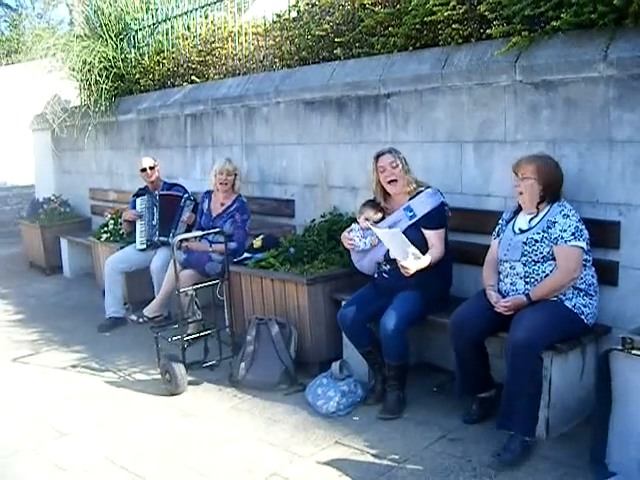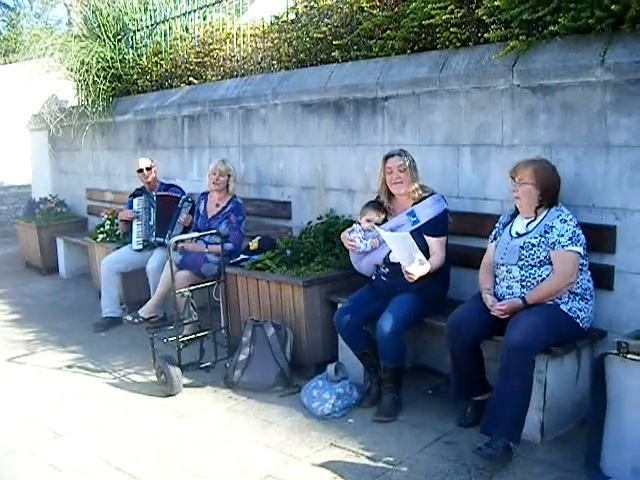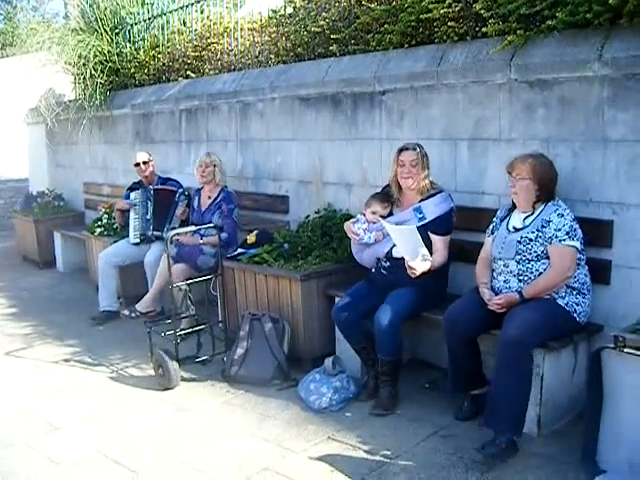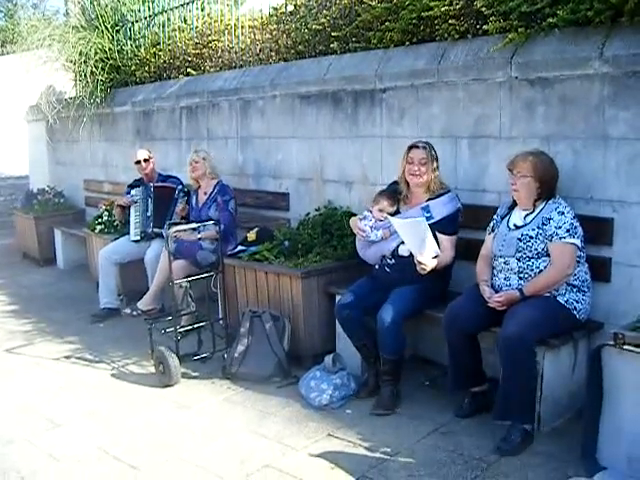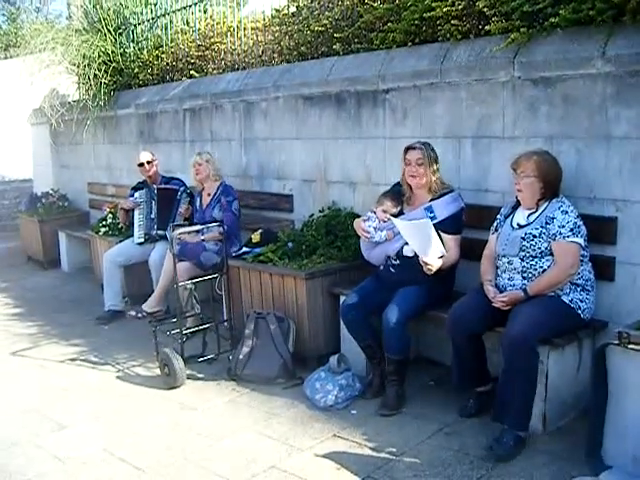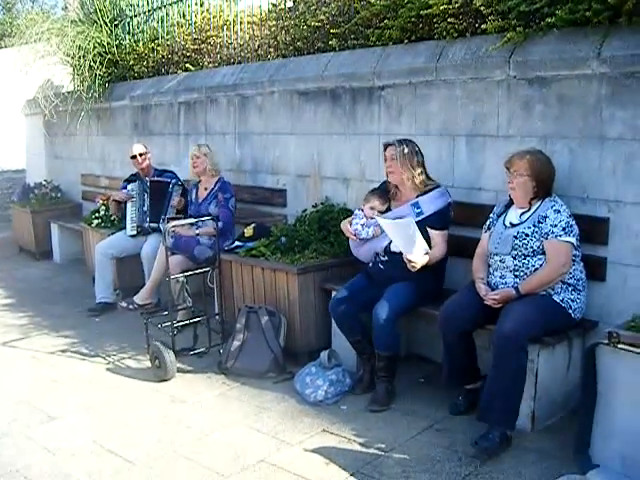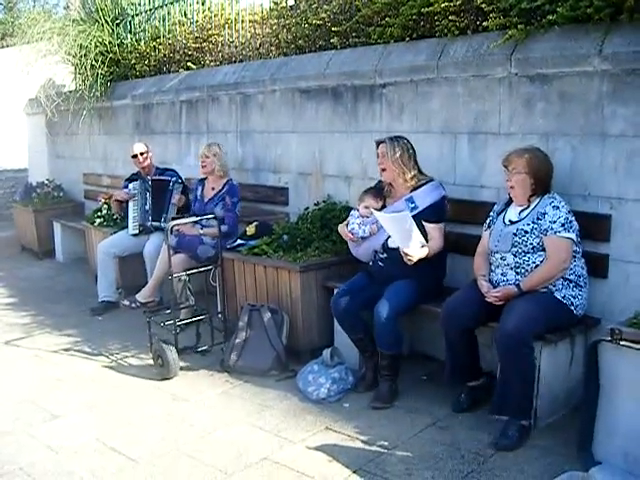
dt=0.3s
person 1, frame 1
left shoulder: (563, 217)
right shoulder: (510, 216)
left elbow: (569, 273)
right elbow: (491, 259)
left wrist: (525, 299)
right wrist: (491, 290)
left hip: (559, 302)
right hip: (507, 297)
left knee: (522, 341)
right knee: (461, 323)
left ankle: (522, 433)
right ankle: (485, 391)
person 1, frame 2
left shoulder: (561, 222)
right shoulder: (507, 221)
left elbow: (565, 278)
right elbow: (488, 264)
left wrist: (521, 302)
right wrist: (487, 294)
left hip: (555, 306)
right hip: (502, 302)
left knee: (517, 344)
right knee: (458, 326)
left ankle: (503, 437)
right ankle: (479, 395)
person 1, frame 3
left shoulder: (558, 216)
right shoulder: (504, 214)
left elbow: (562, 272)
right elbow: (485, 257)
left wrist: (518, 296)
right wrist: (484, 288)
left hip: (552, 300)
right hip: (500, 295)
left knee: (514, 338)
right knee: (455, 320)
left ankle: (505, 433)
right ankle: (477, 389)
person 1, frame 4
left shoulder: (558, 214)
right shoulder: (505, 212)
left elbow: (563, 269)
right elbow: (485, 255)
left wrist: (519, 294)
right wrist: (485, 286)
left hip: (553, 298)
right hip: (501, 293)
left knee: (514, 335)
right knee: (455, 317)
left ankle: (522, 424)
right ankle: (477, 387)
person 1, frame 5
left shoulder: (562, 213)
right shoulder: (508, 211)
left elbow: (567, 268)
right elbow: (489, 254)
left wrist: (523, 293)
right wrist: (489, 285)
left hip: (557, 297)
right hip: (504, 292)
left knee: (518, 335)
right knee: (459, 317)
left ankle: (515, 428)
right ankle: (482, 387)
person 1, frame 6
left shoulder: (554, 212)
right shoulder: (501, 209)
left elbow: (559, 266)
right elbow: (481, 253)
left wrist: (515, 291)
right wrist: (481, 282)
left hip: (548, 296)
right hip: (496, 290)
left knee: (508, 333)
right knee: (451, 314)
left ankle: (501, 426)
right ankle: (471, 384)
person 1, frame 7
left shoulder: (553, 209)
right shoulder: (501, 208)
left elbow: (559, 263)
right elbow: (482, 252)
left wrist: (517, 289)
right wrist: (483, 280)
left hip: (550, 293)
right hip: (499, 288)
left knee: (512, 331)
right knee: (453, 312)
left ankle: (519, 418)
right ankle: (474, 381)
person 2, frame 1
left shoulder: (427, 200)
right shoulder: (380, 204)
left elbow: (438, 249)
left wrist: (418, 263)
right wrist: (349, 237)
left hip: (423, 284)
right hip: (385, 282)
left knee: (391, 324)
right knee: (347, 316)
left ankle: (396, 390)
right ankle: (380, 375)
person 2, frame 2
left shoulder: (430, 206)
right shoulder: (382, 203)
left elbow: (438, 255)
left wrist: (422, 269)
right wrist: (348, 235)
left hip: (420, 288)
right hip: (383, 284)
left knee: (387, 327)
right knee: (343, 319)
left ankle: (391, 392)
right ankle: (376, 377)
person 2, frame 3
left shoulder: (436, 203)
right shoulder: (387, 195)
left elbow: (441, 252)
left wrist: (425, 266)
right wrist: (351, 225)
left hip: (419, 283)
right hip: (382, 277)
left knee: (384, 320)
right knee: (342, 312)
left ankle: (388, 387)
right ankle: (373, 371)
person 2, frame 4
left shoulder: (443, 203)
right shoulder: (395, 191)
left elbow: (448, 251)
left wrist: (433, 263)
right wrist: (356, 221)
left hip: (421, 280)
right hip: (384, 274)
left knee: (387, 317)
right knee: (345, 308)
left ankle: (390, 385)
right ankle: (373, 368)
person 2, frame 5
left shoulder: (446, 203)
right shoulder: (397, 192)
left elbow: (453, 251)
left wrist: (438, 263)
right wrist: (360, 222)
left hip: (425, 280)
right hip: (388, 274)
left knee: (393, 317)
right knee: (349, 309)
left ankle: (395, 386)
right ankle: (379, 369)
person 2, frame 6
left shoulder: (433, 198)
right shoulder: (385, 191)
left elbow: (440, 247)
left wrist: (424, 259)
right wrist: (348, 224)
left hip: (416, 277)
right hip: (379, 272)
left knee: (383, 313)
right knee: (339, 305)
left ankle: (385, 382)
right ankle: (369, 365)
person 2, frame 7
left shoulder: (428, 193)
right shoulder: (381, 190)
left elbow: (437, 241)
left wrist: (421, 252)
right wrist: (344, 226)
left hip: (417, 274)
right hip: (380, 270)
left knee: (384, 312)
right knee: (340, 303)
left ankle: (388, 379)
right ankle: (371, 363)
person 3, frame 1
left shoulder: (176, 190)
right shoulder: (138, 196)
left elbow: (193, 213)
right elbow: (128, 229)
left wrist: (191, 218)
right wrist: (125, 217)
left knee: (157, 265)
right knee: (112, 263)
right ankle: (116, 314)
person 3, frame 2
left shoulder: (173, 191)
right shoulder: (135, 196)
left elbow: (191, 214)
right elbow: (124, 229)
left wrist: (188, 220)
right wrist: (122, 217)
left hip: (166, 245)
left knee: (153, 266)
right knee: (107, 264)
right ankle: (112, 314)
person 3, frame 3
left shoulder: (171, 185)
right shoulder: (133, 190)
left elbow: (188, 207)
right elbow: (120, 221)
left wrist: (184, 213)
right wrist: (118, 207)
left knee: (151, 260)
right knee: (105, 258)
right ankle: (109, 308)
person 3, frame 4
left shoulder: (172, 182)
right shoulder: (134, 187)
right elbow: (120, 217)
right wrist: (119, 204)
left hip: (164, 236)
left knee: (151, 257)
right knee: (106, 255)
right ankle: (110, 305)
person 3, frame 5
left shoulder: (175, 184)
right shoulder: (137, 190)
left elbow: (193, 208)
right elbow: (124, 220)
left wrist: (188, 211)
right wrist: (122, 206)
left knee: (156, 259)
right knee: (110, 257)
right ankle: (114, 307)
person 3, frame 6
left shoulder: (168, 177)
right shoulder: (130, 182)
right elbow: (116, 212)
right wrist: (114, 198)
left hip: (160, 230)
left knee: (148, 252)
right knee: (102, 249)
right ankle: (106, 299)
person 3, frame 7
left shoulder: (169, 175)
right shoulder: (131, 181)
left elbow: (187, 202)
left wrist: (181, 201)
right wrist: (116, 197)
left hip: (163, 229)
left knee: (150, 250)
right knee: (104, 248)
right ankle: (108, 297)
person 4, frame 1
left shoulder: (240, 205)
right shoulder: (207, 197)
left elbow: (238, 246)
right elbow: (198, 228)
left wrist: (207, 247)
right wrist: (192, 242)
left hip: (224, 258)
right hip: (203, 252)
left knee: (179, 259)
right knee: (185, 275)
left ankle: (156, 307)
right ankle: (193, 325)
person 4, frame 2
left shoulder: (235, 206)
right shoulder: (203, 198)
left elbow: (234, 246)
right elbow: (195, 230)
left wrist: (203, 248)
right wrist: (188, 243)
left hip: (220, 259)
right hip: (199, 254)
left knee: (175, 260)
right knee: (181, 276)
left ankle: (152, 307)
person 4, frame 3
left shoulder: (227, 196)
right shoulder: (197, 194)
left elbow: (229, 236)
left wrist: (198, 240)
right wrist: (185, 237)
left hip: (218, 252)
right hip: (197, 248)
left knee: (170, 253)
right knee: (177, 269)
left ankle: (149, 302)
right ankle: (185, 319)
person 4, frame 4
left shoulder: (222, 190)
right shoulder: (195, 194)
left elbow: (226, 228)
right elbow: (193, 225)
left wrist: (196, 236)
right wrist: (184, 233)
left hip: (219, 248)
right hip: (198, 246)
left knee: (170, 249)
right knee: (177, 266)
left ankle: (151, 300)
person 4, frame 5
left shoulder: (226, 191)
right shoulder: (199, 196)
left elbow: (229, 228)
right elbow: (197, 227)
left wrist: (200, 238)
right wrist: (189, 236)
left hip: (223, 249)
right hip: (203, 247)
left knee: (174, 251)
right knee: (182, 268)
left ankle: (156, 302)
person 4, frame 6
left shoulder: (223, 186)
right shoulder: (194, 188)
left elbow: (225, 224)
right elbow: (190, 219)
left wrist: (194, 231)
right wrist: (183, 228)
left hip: (216, 243)
right hip: (196, 240)
left knee: (168, 243)
right knee: (174, 261)
left ankle: (147, 294)
person 4, frame 7
left shoulder: (230, 189)
right shoulder: (199, 185)
left elbow: (230, 227)
right elbow: (193, 216)
left wrist: (198, 231)
right wrist: (186, 226)
left hip: (217, 243)
right hip: (198, 238)
left knee: (171, 242)
right knee: (177, 260)
left ankle: (149, 292)
